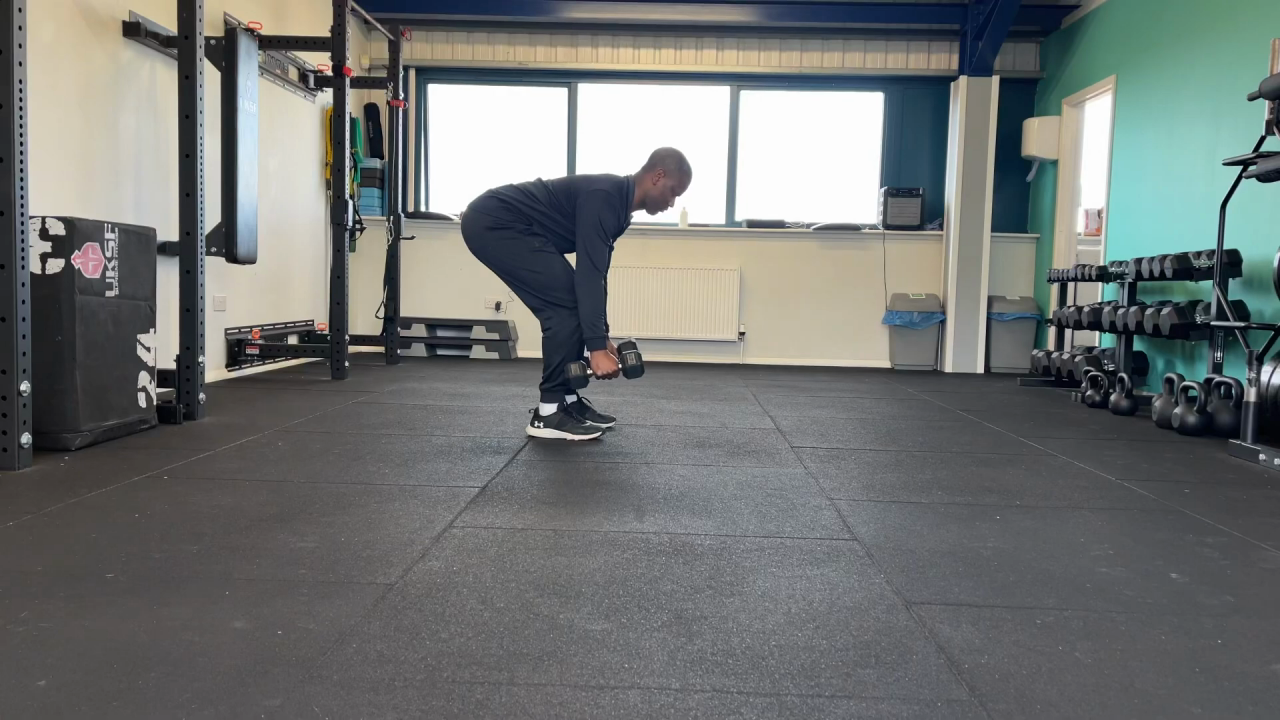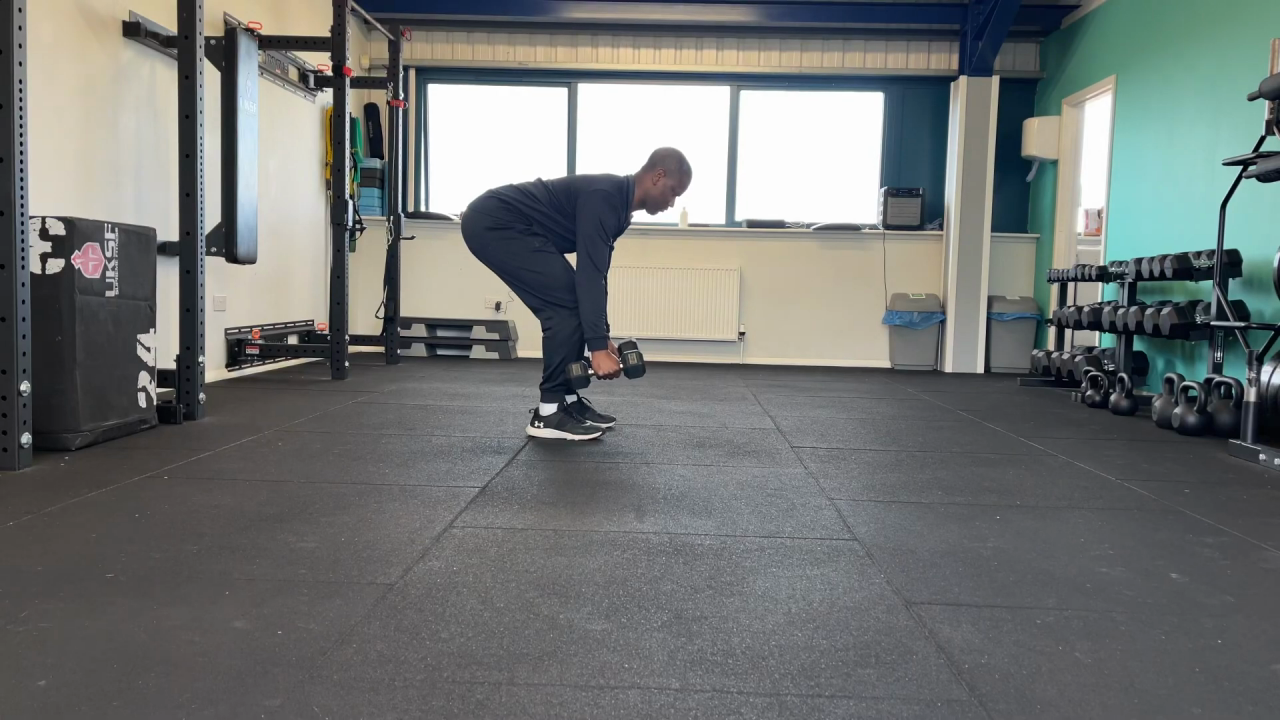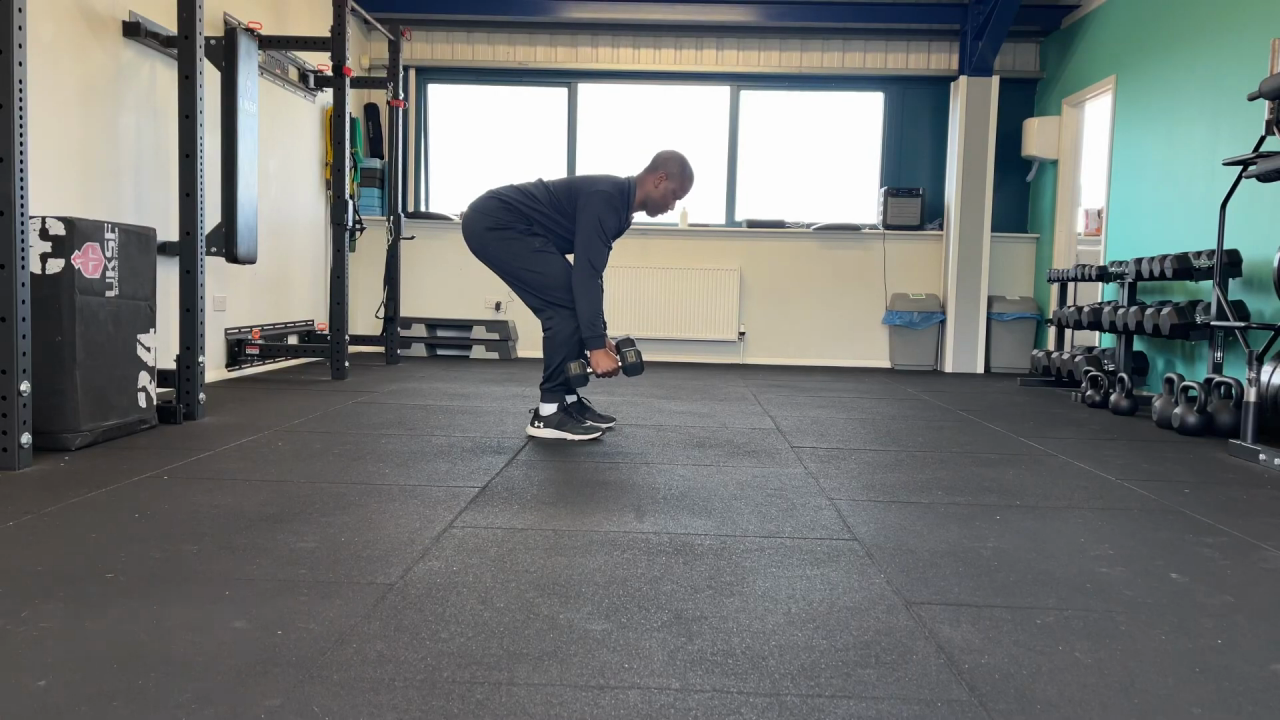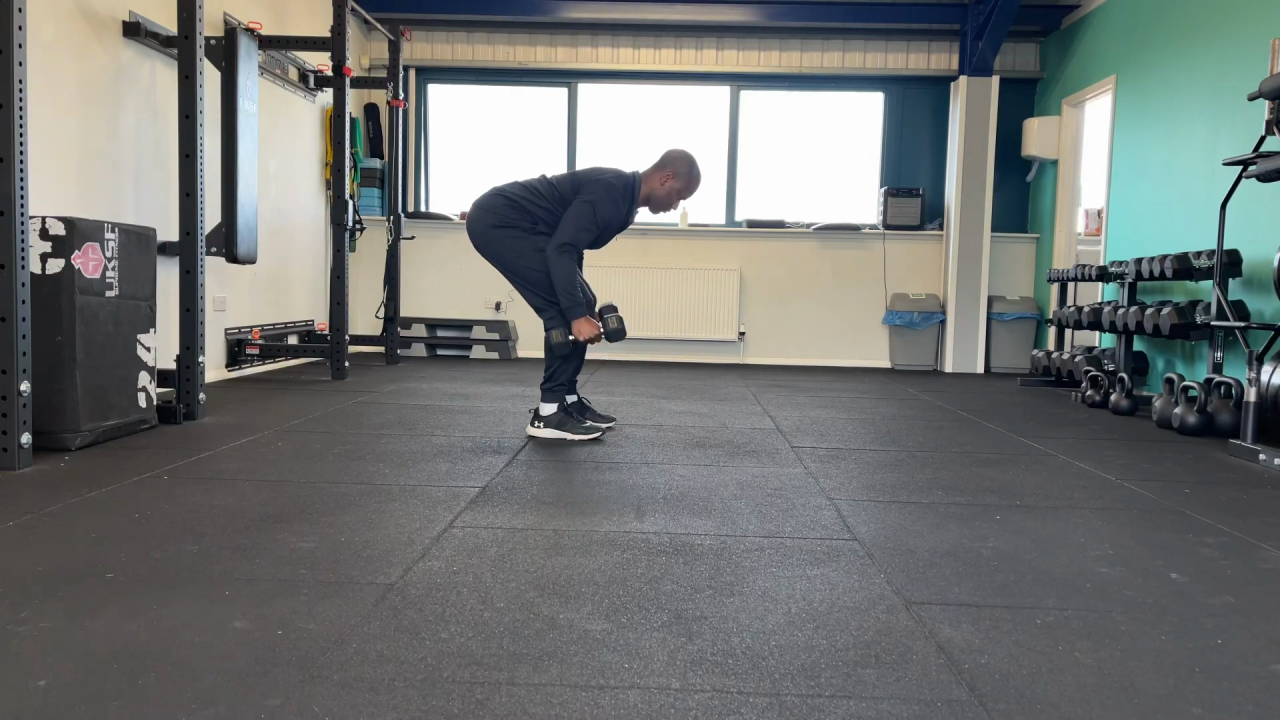
dt=0.3s
person 1, frame 1
left shoulder: (618, 204)
right shoulder: (604, 198)
left elbow: (596, 273)
right elbow: (588, 274)
left wrist: (601, 338)
right wrist: (596, 347)
left hip: (502, 225)
right hip: (493, 223)
left knee: (570, 304)
right knee: (566, 306)
left ankle: (566, 401)
right ankle: (548, 413)
person 1, frame 2
left shoulder: (618, 204)
right shoulder: (605, 198)
left elbow: (595, 273)
right elbow: (590, 274)
left wrist: (601, 337)
right wrist: (598, 347)
left hip: (501, 224)
right hip: (493, 222)
left knee: (569, 305)
right knee: (568, 305)
left ankle: (566, 400)
right ankle: (549, 413)
person 1, frame 3
left shoulder: (619, 204)
right shoulder: (606, 199)
left elbow: (589, 273)
right elbow: (585, 275)
left wrist: (599, 336)
right wrist: (595, 347)
left hip: (501, 224)
right hip: (493, 223)
left knee: (571, 307)
right knee: (566, 306)
left ankle: (566, 401)
right ankle: (549, 413)
person 1, frame 4
left shoulder: (624, 201)
right shoulder: (611, 192)
left elbow: (571, 246)
right elbow: (561, 249)
left wrist: (582, 309)
right wrist: (578, 315)
left hip: (507, 223)
right hip: (498, 221)
left knee: (577, 305)
right knee: (567, 309)
left ankle: (566, 400)
right ankle: (549, 413)
